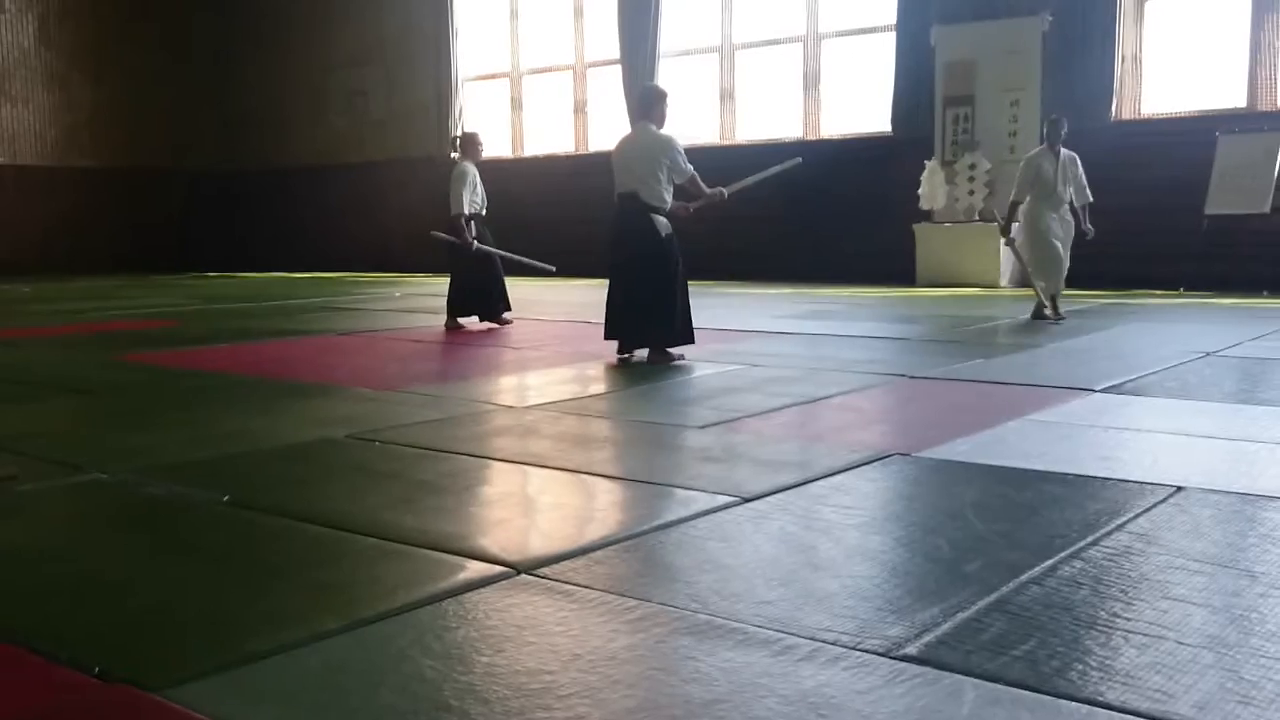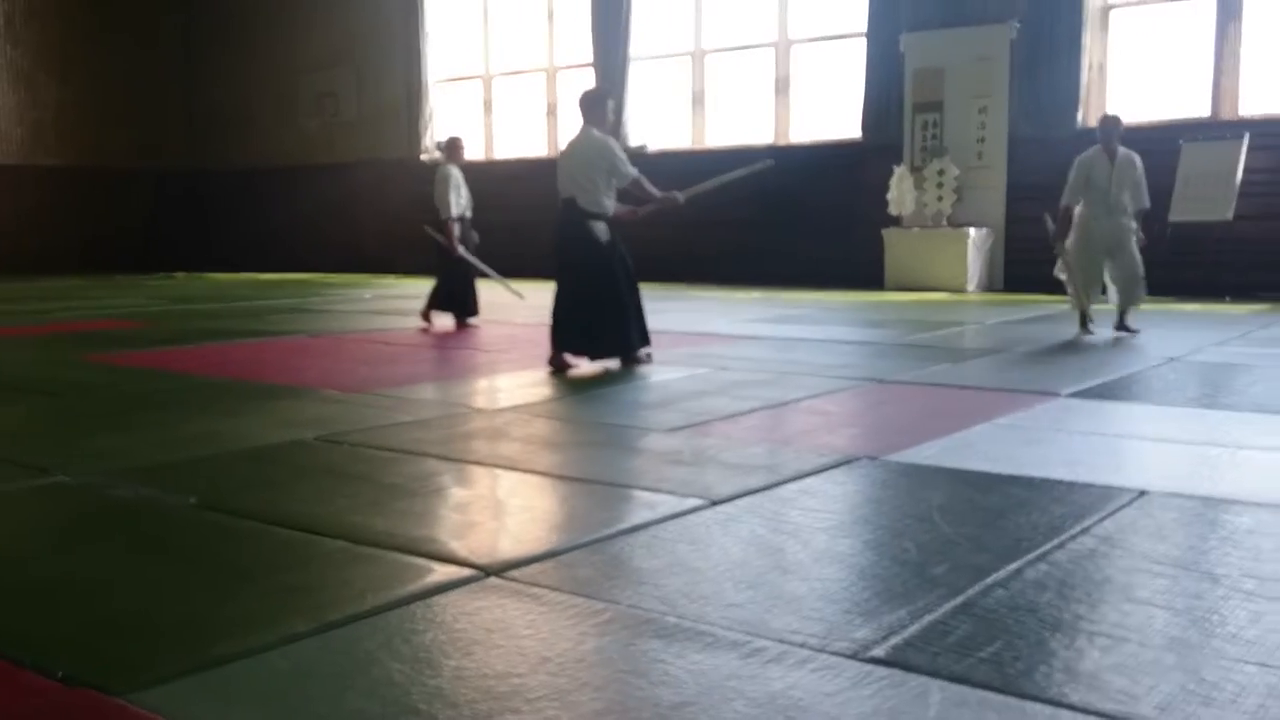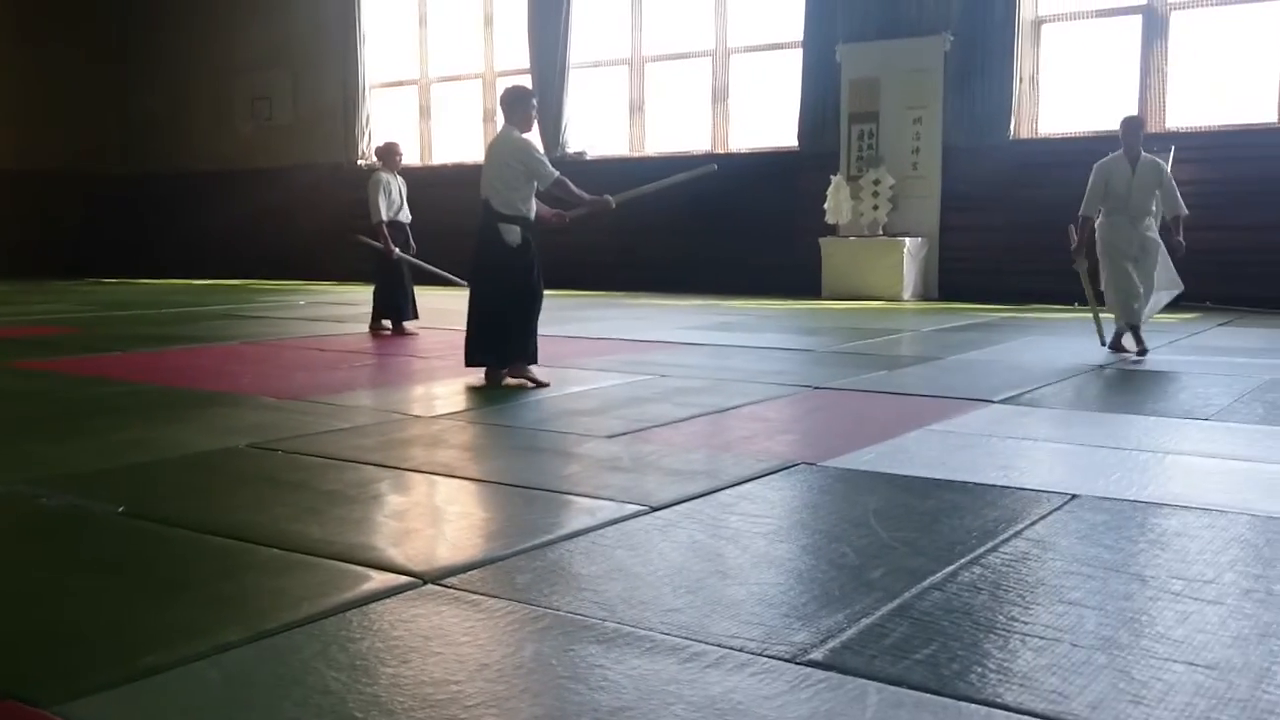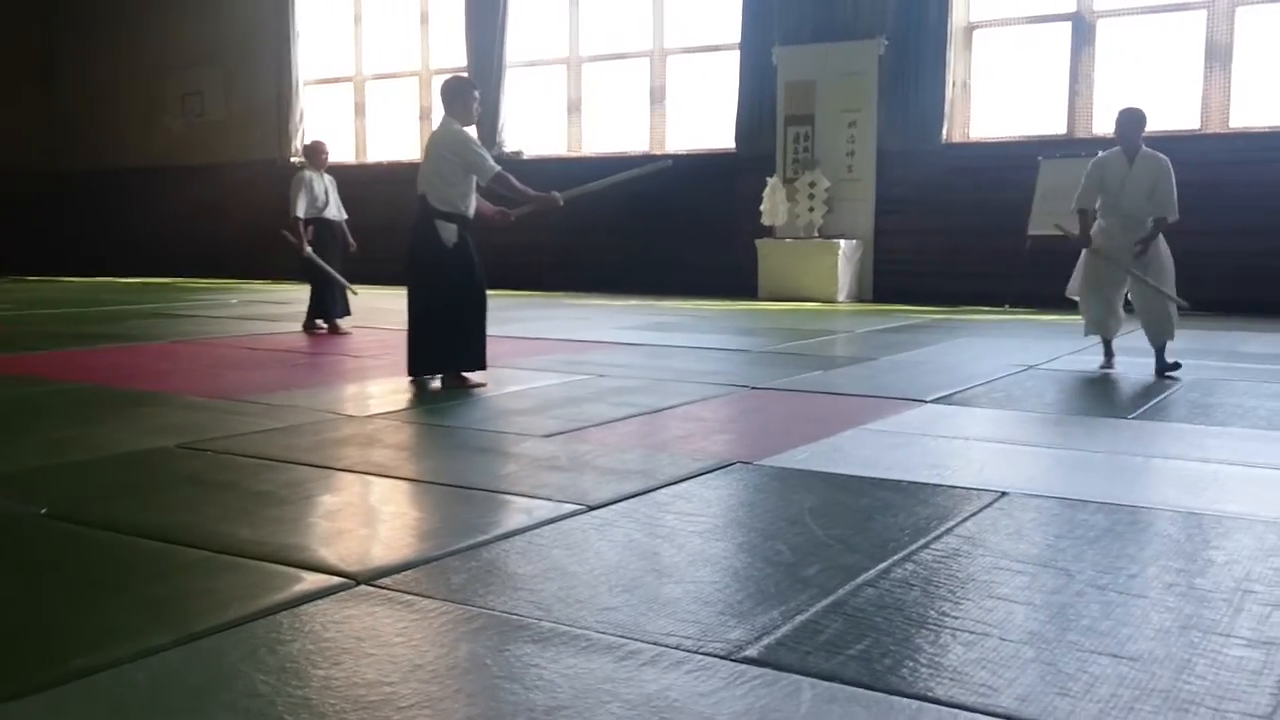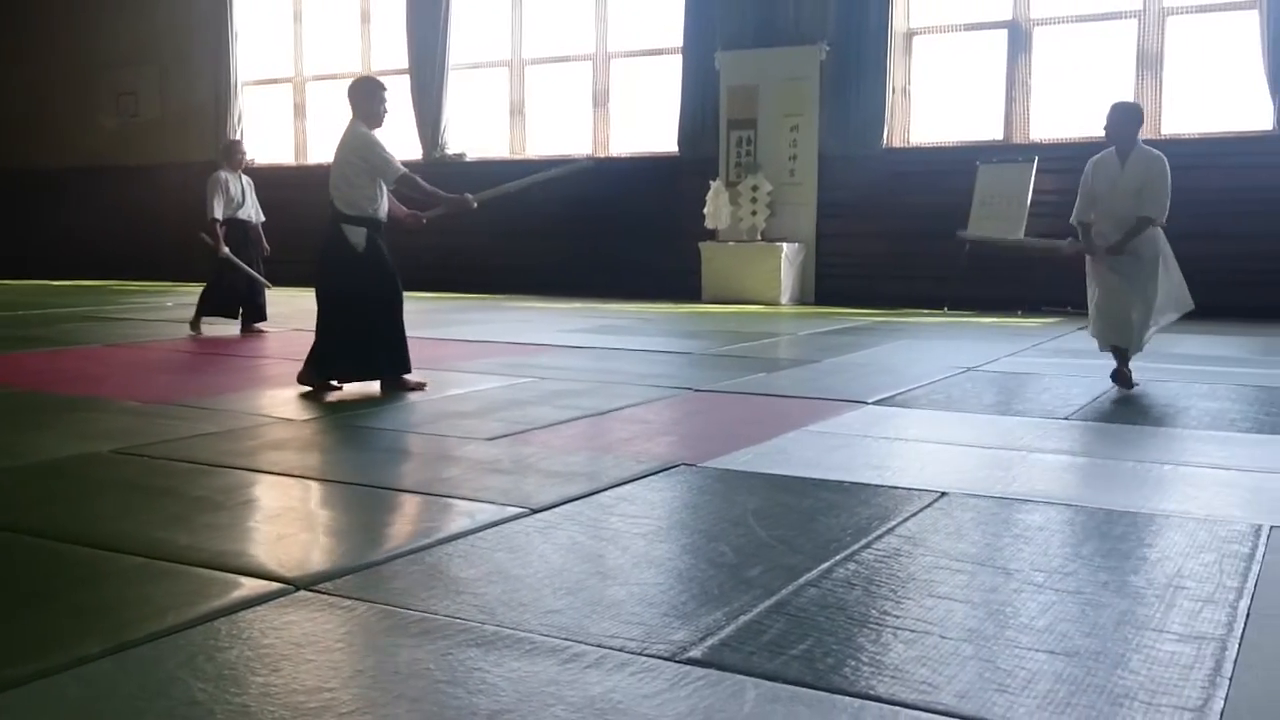
dt=0.5s
person 1, frame 1
left shoulder: (622, 145)
right shoulder: (664, 142)
right elbow: (688, 177)
left wrist: (670, 205)
right wrist: (710, 194)
left hip: (624, 219)
right hip: (650, 223)
left knee: (625, 280)
right knee: (663, 282)
left ankle: (625, 340)
right ankle: (658, 346)
person 1, frame 2
left shoulder: (570, 148)
right shoulder: (603, 145)
right elbow: (633, 180)
left wrist: (619, 209)
right wrist: (662, 198)
left hip: (569, 225)
right hip: (591, 227)
left knee: (571, 287)
right knee: (616, 284)
left ankle: (559, 350)
right ankle: (628, 349)
person 1, frame 3
left shoulder: (499, 145)
right shoulder: (519, 145)
right elbow: (555, 182)
left wrist: (545, 213)
right wrist: (592, 201)
left hip: (494, 230)
right hip: (511, 232)
left knee: (494, 298)
right knee: (523, 297)
left ankle: (494, 364)
right ankle: (515, 362)
person 1, frame 4
left shoulder: (441, 137)
right shoulder: (458, 138)
right elbow: (496, 177)
left wrist: (489, 211)
right wrist: (538, 198)
left hip: (432, 228)
right hip: (445, 230)
left knee: (432, 298)
right knee: (463, 298)
left ankle: (425, 365)
right ankle: (452, 370)
person 1, frame 5
left shoulder: (354, 139)
right shoulder: (363, 140)
left elbow: (378, 189)
right elbow: (404, 180)
left wrist: (402, 214)
right wrist: (450, 201)
left hip: (347, 235)
right hip: (357, 236)
left knee: (342, 306)
right knee: (383, 300)
left ankle: (317, 369)
right ankle: (392, 374)
person 2, frame 1
left shoulder: (1072, 159)
right shoulder: (1034, 160)
left elbow: (1080, 192)
right elbow: (1019, 193)
left wrist: (1085, 222)
right wrist: (1008, 223)
left hip: (1062, 215)
right hip: (1038, 214)
left knee: (1057, 262)
right knee: (1051, 259)
left ankle: (1039, 309)
right ankle: (1053, 305)
person 2, frame 2
left shoulder: (1132, 160)
right shoulder: (1086, 161)
left elbow: (1138, 198)
right elbow: (1070, 197)
left wrist: (1138, 229)
right wrist: (1060, 230)
left hip: (1120, 221)
right hip: (1091, 220)
left knee: (1131, 272)
right knee: (1086, 273)
left ankle: (1122, 319)
right ankle: (1083, 320)
person 2, frame 3
left shoulder: (1156, 167)
right shoulder: (1105, 167)
left elbow: (1173, 203)
right elbow: (1090, 205)
left wrist: (1178, 235)
right wrist: (1081, 241)
left hip: (1145, 232)
right hip: (1113, 230)
left knee: (1142, 289)
right knee: (1124, 286)
left ankle: (1116, 337)
right ankle: (1138, 339)
person 2, frame 4
left shoulder: (1159, 163)
right shoulder: (1102, 162)
left elbow: (1166, 208)
right elbow: (1086, 200)
left wrist: (1151, 238)
right wrist: (1084, 230)
left hip: (1143, 236)
right hip: (1108, 235)
left knee: (1155, 299)
right knee: (1101, 296)
left ankle: (1160, 359)
right ankle: (1108, 351)
person 2, frame 5
left shoulder: (1154, 162)
right shoulder: (1097, 164)
left elbow: (1154, 211)
right elbow: (1084, 208)
left wrist: (1125, 240)
right wrist: (1086, 240)
left hip: (1142, 242)
right hip: (1105, 242)
left knee: (1140, 307)
right knee: (1111, 305)
left ankle: (1123, 362)
right ankle: (1122, 364)
person 3, frame 1
left shoulder: (468, 168)
right shoulder: (465, 170)
right elbow: (459, 206)
right wrist: (465, 234)
left hip: (471, 226)
right hip: (470, 227)
left knee: (462, 273)
right knee: (489, 268)
left ankle: (453, 316)
right ankle: (494, 313)
person 3, frame 2
left shoulder: (453, 171)
right shoulder: (449, 172)
right elbow: (447, 208)
left wrist: (468, 230)
right wrist: (452, 237)
left hip: (459, 226)
right hip: (454, 228)
left knee: (451, 272)
right knee: (463, 272)
left ankle: (430, 307)
right ankle: (462, 316)
person 3, frame 3
left shoulder: (399, 180)
right shoulder: (379, 179)
right elbow: (378, 214)
left wrist: (409, 238)
right wrist: (387, 242)
left hip: (400, 232)
right hip: (388, 233)
left knee: (386, 278)
right knee: (397, 278)
left ankle: (377, 320)
right ankle: (398, 323)
person 3, frame 4
left shoulder: (329, 179)
right shoulder: (304, 178)
left elbow: (338, 211)
right elbow: (298, 212)
left wrist: (347, 236)
right wrist: (302, 239)
left hip: (331, 230)
right hip: (316, 231)
left knee: (323, 277)
right knee: (326, 276)
left ankle: (311, 319)
right ankle: (331, 321)
person 3, frame 5
left shoulder: (247, 181)
right shoulder: (219, 178)
left elbow: (255, 214)
right elbow: (214, 215)
left wrist: (262, 240)
right wrist: (219, 242)
left hip: (248, 233)
right hip: (230, 232)
left knee: (253, 278)
right knee: (224, 278)
left ankle: (249, 322)
right ankle: (197, 318)
